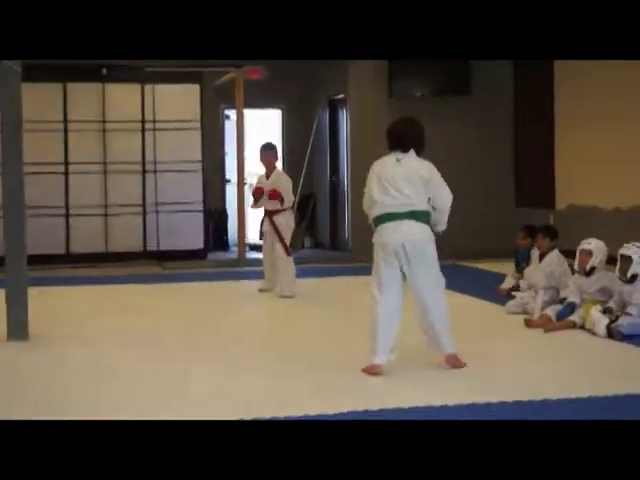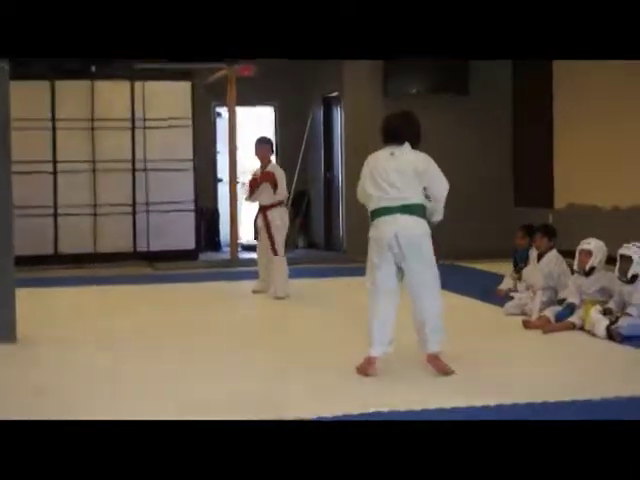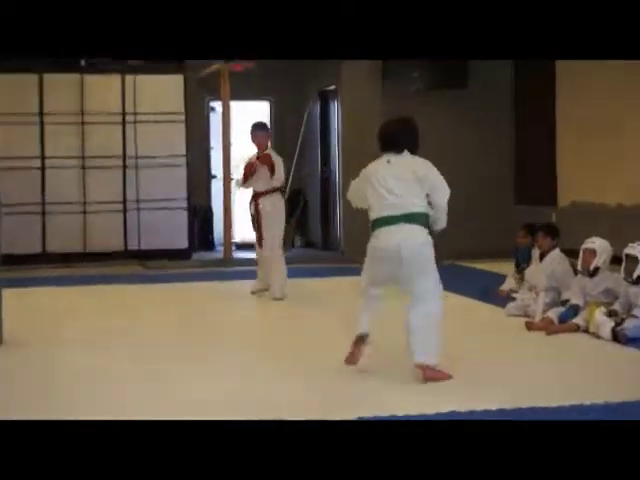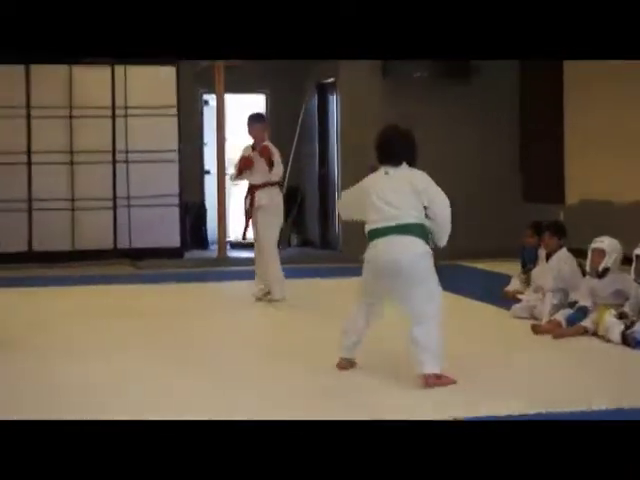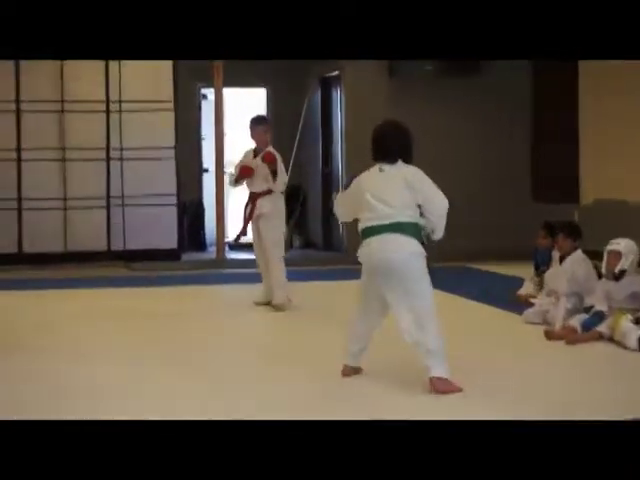
dt=0.1s
person 1, frame 1
left shoulder: (378, 167)
right shoulder: (425, 168)
left elbow: (368, 203)
right elbow: (443, 201)
right wrist: (435, 226)
left hip: (386, 234)
right hip: (417, 232)
left knee: (385, 297)
right knee: (431, 293)
left ankle: (378, 360)
right ankle: (449, 351)
person 1, frame 2
left shoulder: (372, 161)
right shoulder: (421, 160)
left elbow: (363, 195)
right elbow: (440, 191)
right wrist: (433, 215)
left hip: (382, 229)
right hip: (413, 227)
left knee: (382, 293)
right knee: (425, 289)
left ankle: (373, 355)
right ankle: (433, 352)
person 1, frame 3
left shoulder: (371, 170)
right shoulder: (421, 166)
left elbow: (354, 197)
right elbow: (441, 198)
right wrist: (436, 225)
left hip: (383, 237)
right hip: (415, 237)
left knee: (370, 289)
right knee: (427, 298)
left ankle: (361, 335)
right ankle: (426, 362)
person 1, frame 4
left shoulder: (368, 183)
right shoulder: (418, 178)
left elbow: (345, 207)
right elbow: (441, 212)
left wrist: (348, 194)
right wrist: (438, 239)
left hip: (379, 250)
right hip: (411, 248)
left knee: (367, 303)
right knee: (428, 308)
left ankle: (347, 355)
right ankle: (430, 369)
person 1, frame 5
left shoulder: (363, 180)
right shoulder: (413, 175)
left elbow: (342, 210)
right elbow: (438, 207)
left wrist: (342, 195)
right wrist: (433, 232)
left hip: (372, 248)
right hip: (404, 246)
left knee: (368, 310)
right knee: (422, 310)
left ankle: (351, 362)
right ankle: (437, 374)
person 2, frame 1
left shoulder: (283, 178)
right shoulder: (261, 179)
left elbow: (290, 199)
right elbow: (256, 204)
left wrist: (281, 198)
right wrist: (256, 198)
left hip: (283, 219)
right hip: (269, 220)
left knee: (282, 254)
right knee: (268, 253)
left ankle: (287, 289)
right ankle: (269, 283)
person 2, frame 2
left shoulder: (277, 172)
right shoulder: (257, 173)
left elbow: (282, 195)
right elbow: (250, 197)
left wrist: (273, 184)
right wrist: (252, 188)
left hip: (277, 216)
right hip: (263, 216)
left knee: (276, 253)
right knee: (263, 253)
left ankle: (281, 289)
right ankle: (265, 283)
person 2, frame 3
left shoulder: (274, 158)
right shoulder: (252, 159)
left elbow: (279, 180)
right elbow: (243, 183)
left wrist: (270, 168)
right wrist: (246, 175)
left hip: (272, 204)
right hip: (258, 204)
left knee: (273, 246)
right knee: (261, 246)
left ankle: (278, 288)
right ankle: (264, 282)
person 2, frame 4
left shoulder: (270, 150)
right shoulder: (247, 151)
left elbow: (276, 175)
right elbow: (235, 176)
left wrist: (269, 160)
right wrist: (241, 169)
left hip: (269, 198)
right hip: (254, 198)
left knee: (268, 244)
right knee: (260, 246)
left ankle: (276, 290)
right ankle: (265, 286)
person 2, frame 5
left shoulder: (273, 157)
right shoulder: (248, 156)
left elbow: (280, 185)
right elbow: (233, 181)
left wrist: (272, 169)
right wrist: (239, 175)
left hip: (271, 206)
right hip: (256, 206)
left knee: (273, 251)
right knee: (261, 252)
left ankle: (280, 296)
right ankle: (270, 293)
